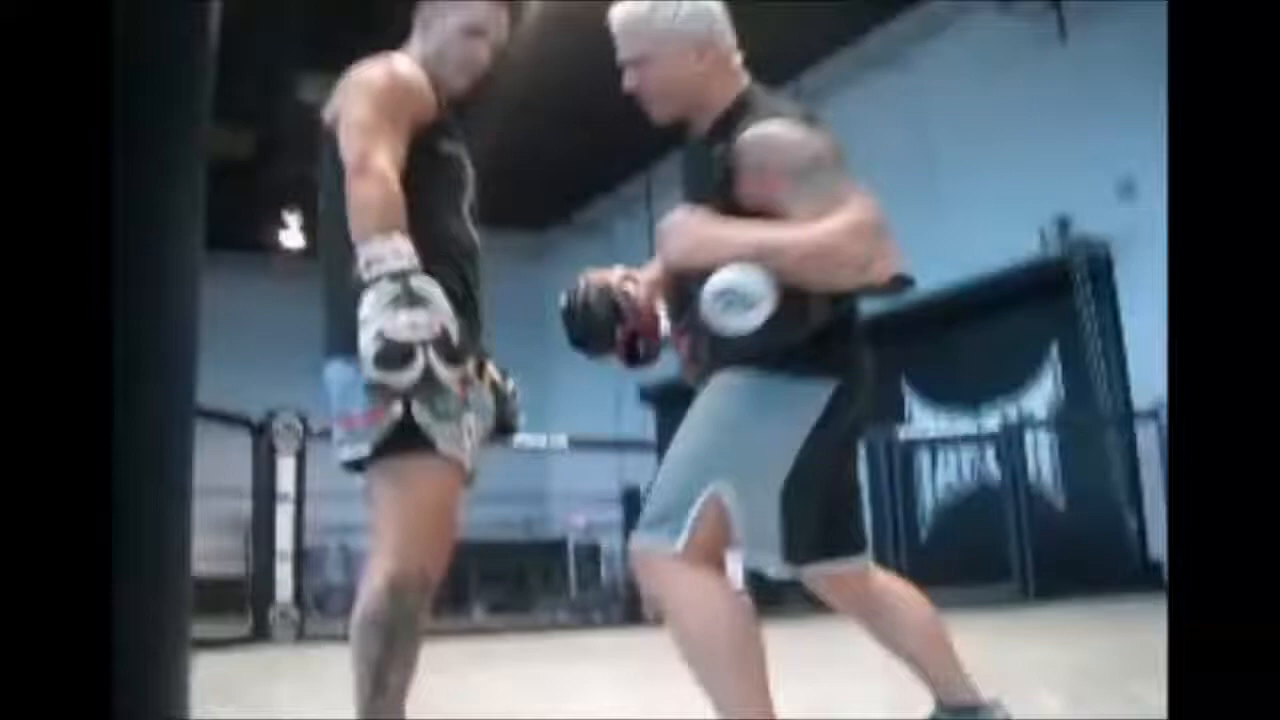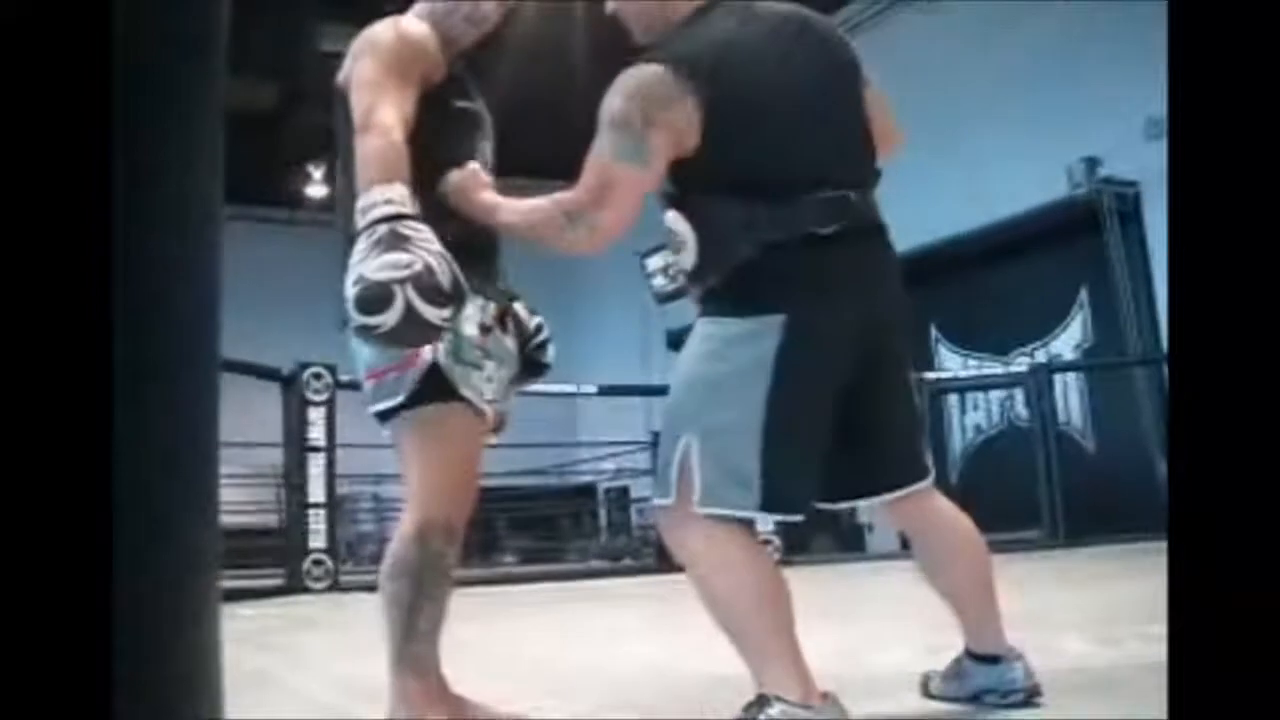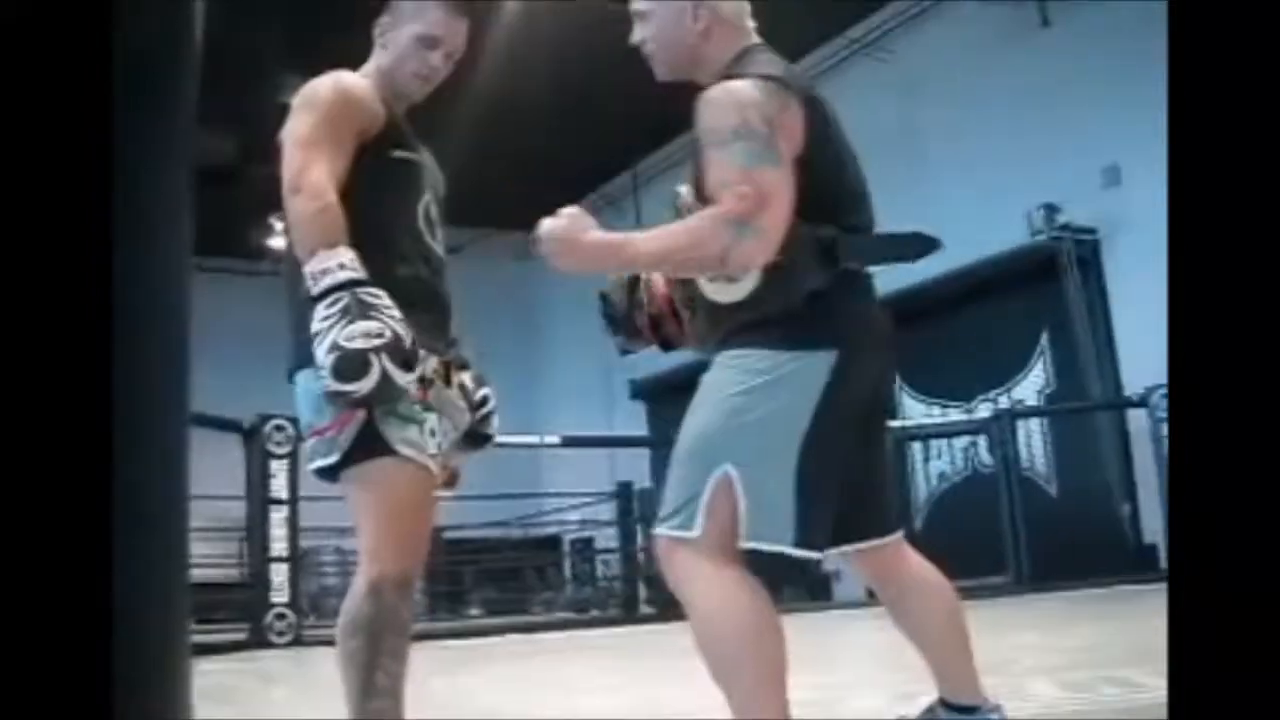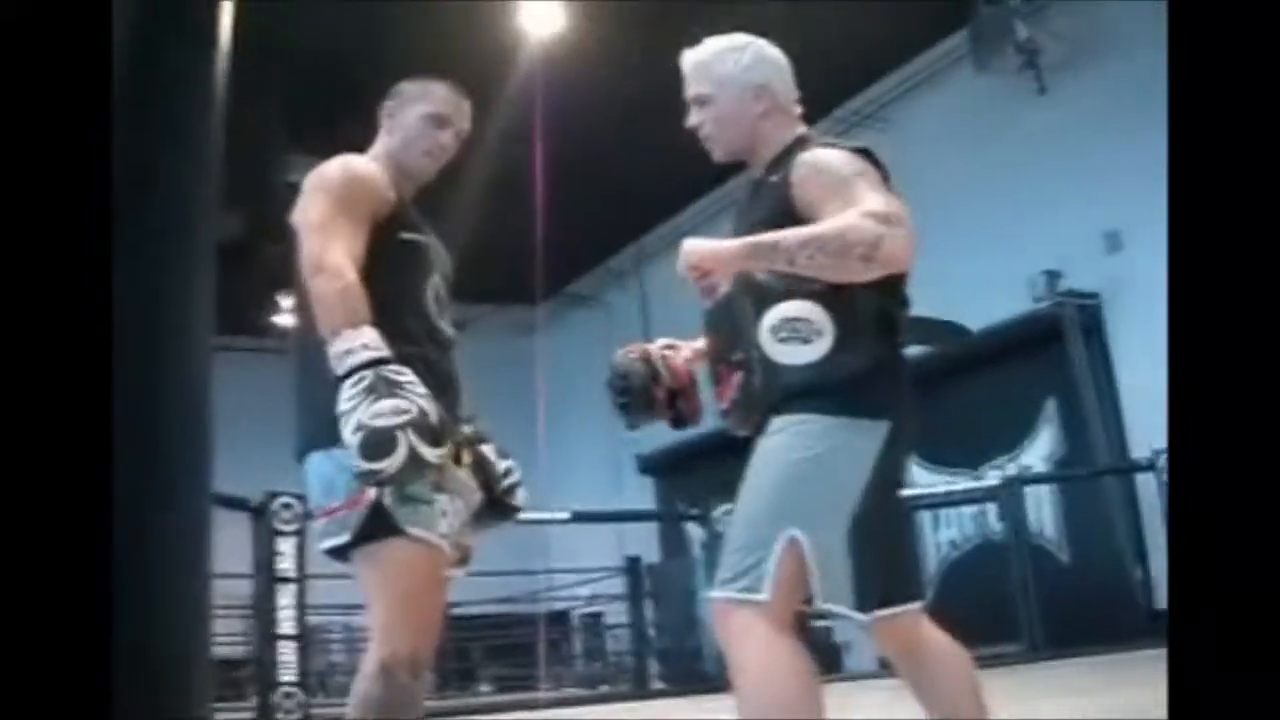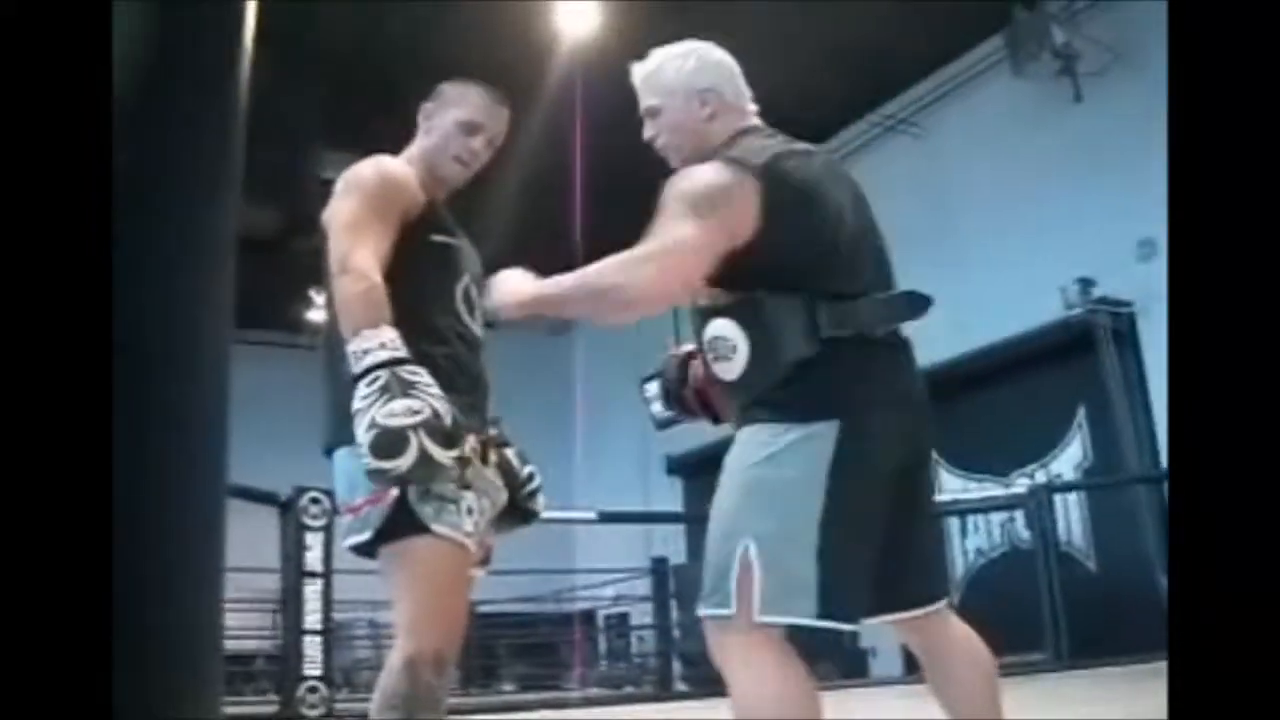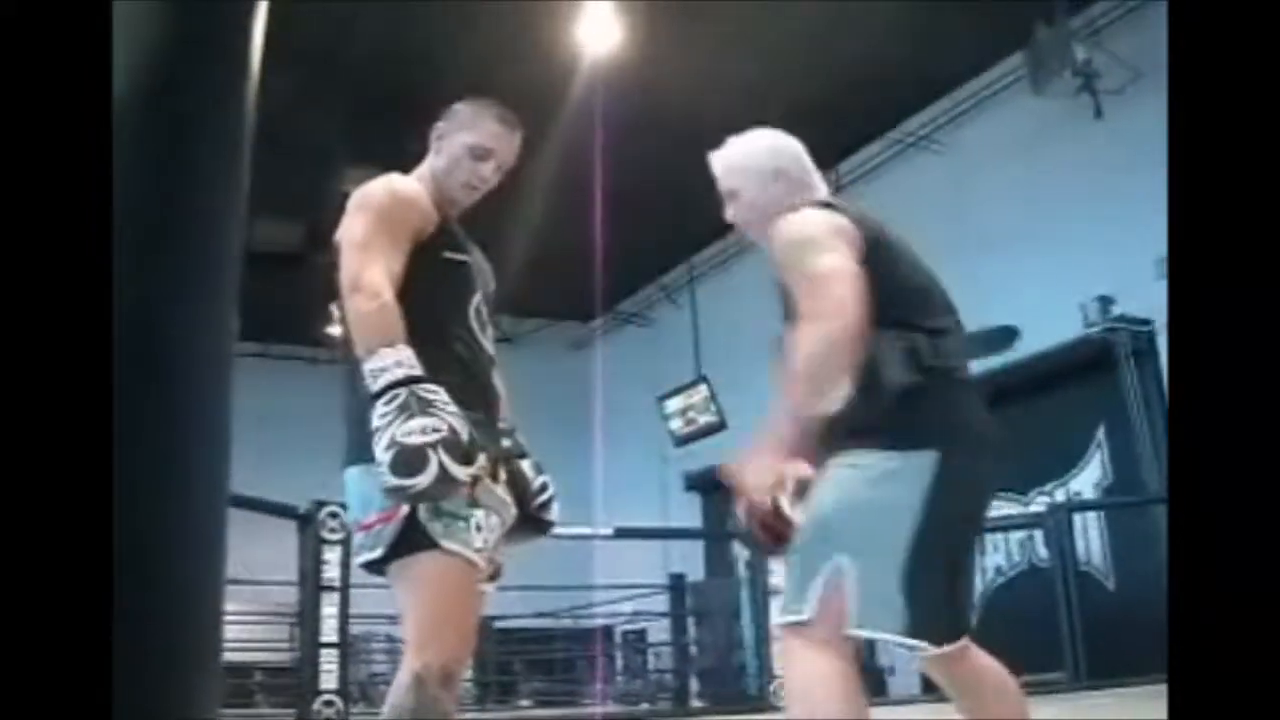
dt=0.5s
person 1, frame 1
left shoulder: (770, 140)
right shoulder: (715, 142)
left elbow: (871, 250)
left wrist: (724, 242)
right wrist: (654, 280)
left hip: (785, 378)
right hip: (791, 378)
left knee: (669, 554)
right knee: (840, 572)
person 1, frame 2
left shoulder: (656, 86)
left elbow: (588, 223)
right elbow: (881, 141)
left wrist: (485, 204)
left hip: (768, 305)
right hip: (867, 282)
left knee: (692, 515)
right knee: (906, 490)
right ankle: (994, 661)
person 1, frame 3
left shoulder: (739, 99)
right shoulder: (769, 93)
left elbow: (747, 234)
left wrist: (602, 250)
right wrist: (677, 281)
left hip: (789, 345)
right hip: (828, 339)
left knee: (692, 547)
right knee: (875, 546)
person 1, frame 4
left shoulder: (821, 167)
right shoulder: (770, 189)
left elbow: (887, 242)
left wrist: (734, 252)
right wrist: (703, 352)
left hip: (835, 414)
right hip: (817, 417)
left knee: (747, 611)
right knee: (896, 620)
person 1, frame 5
left shoulder: (714, 183)
right shoulder: (812, 168)
left elbow: (649, 282)
left wrist: (529, 296)
right wrist: (728, 351)
left hip: (814, 414)
right hip: (887, 399)
left knee: (741, 626)
right knee: (919, 611)
person 1, frame 6
left shoulder: (804, 229)
right shoulder: (860, 239)
left elbow: (833, 329)
left wrist: (773, 445)
right wrist: (812, 463)
left hip: (903, 446)
right hip: (943, 441)
left knee: (809, 636)
right knee: (939, 646)
person 2, frame 1
left shoulder: (438, 121)
right shoulder: (388, 82)
right elbow: (370, 176)
left wrist: (476, 364)
right wrist: (394, 286)
left hip: (438, 348)
right hip: (396, 339)
left knee: (419, 560)
right knee: (410, 558)
person 2, frame 2
left shoulder: (453, 80)
right elbow: (377, 131)
left wrist: (499, 302)
right wrist: (387, 227)
left hip: (458, 297)
right hip: (415, 287)
left knee: (445, 504)
right knee: (439, 502)
person 2, frame 3
left shoulder: (409, 147)
right shoulder: (340, 96)
right elbow: (308, 190)
left wrist: (453, 364)
right wrist: (344, 297)
left hip: (413, 357)
right hip: (362, 352)
left knee: (400, 564)
right knee: (390, 562)
person 2, frame 4
left shoulder: (415, 231)
right shoulder: (348, 180)
right elbow: (328, 274)
left wrist: (468, 442)
right wrist: (369, 375)
left hip: (420, 439)
right hip: (374, 433)
left knee: (411, 645)
right knee: (403, 643)
person 2, frame 5
left shoulder: (447, 229)
right shoulder: (381, 181)
right elbow: (353, 274)
left wrist: (492, 445)
right wrist: (386, 377)
left hip: (449, 439)
right hip: (403, 430)
left knee: (435, 643)
right knee: (429, 641)
person 2, frame 6
left shoulder: (462, 250)
right shoulder: (392, 199)
right elbow: (366, 294)
left wrist: (509, 452)
right wrist: (403, 399)
left hip: (463, 455)
right hip: (419, 447)
left knee: (446, 656)
right knee: (436, 655)
